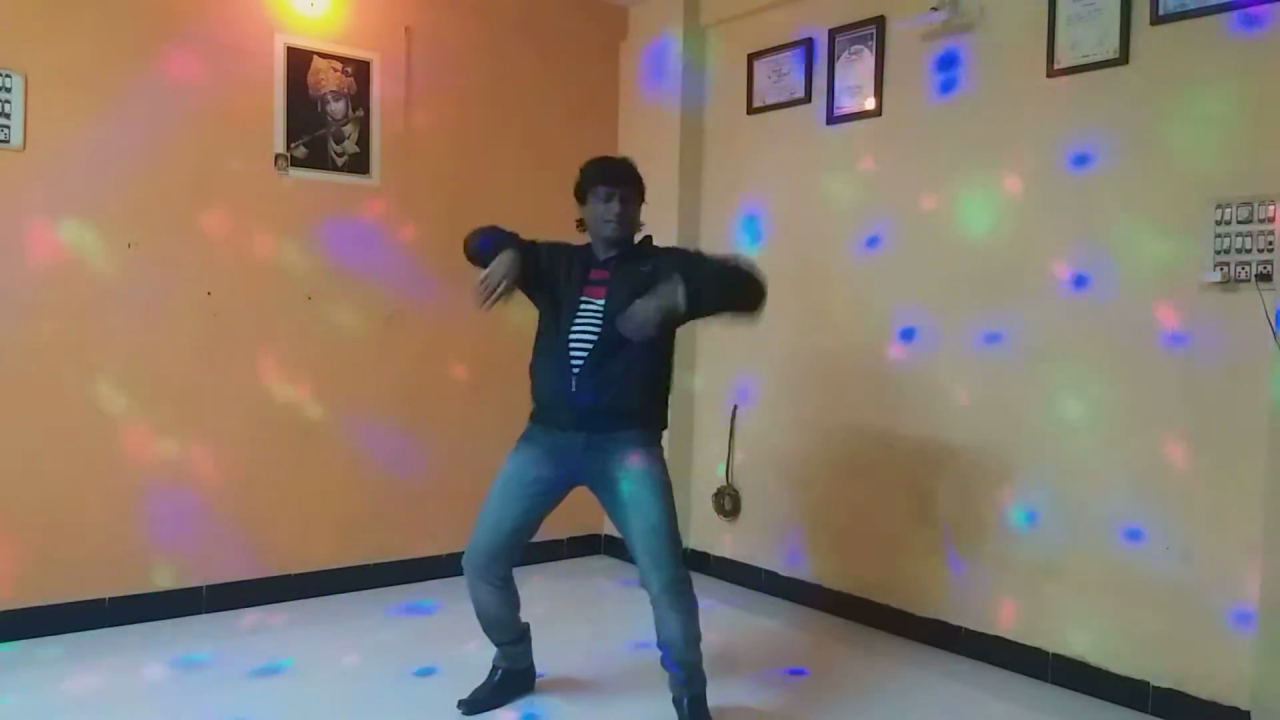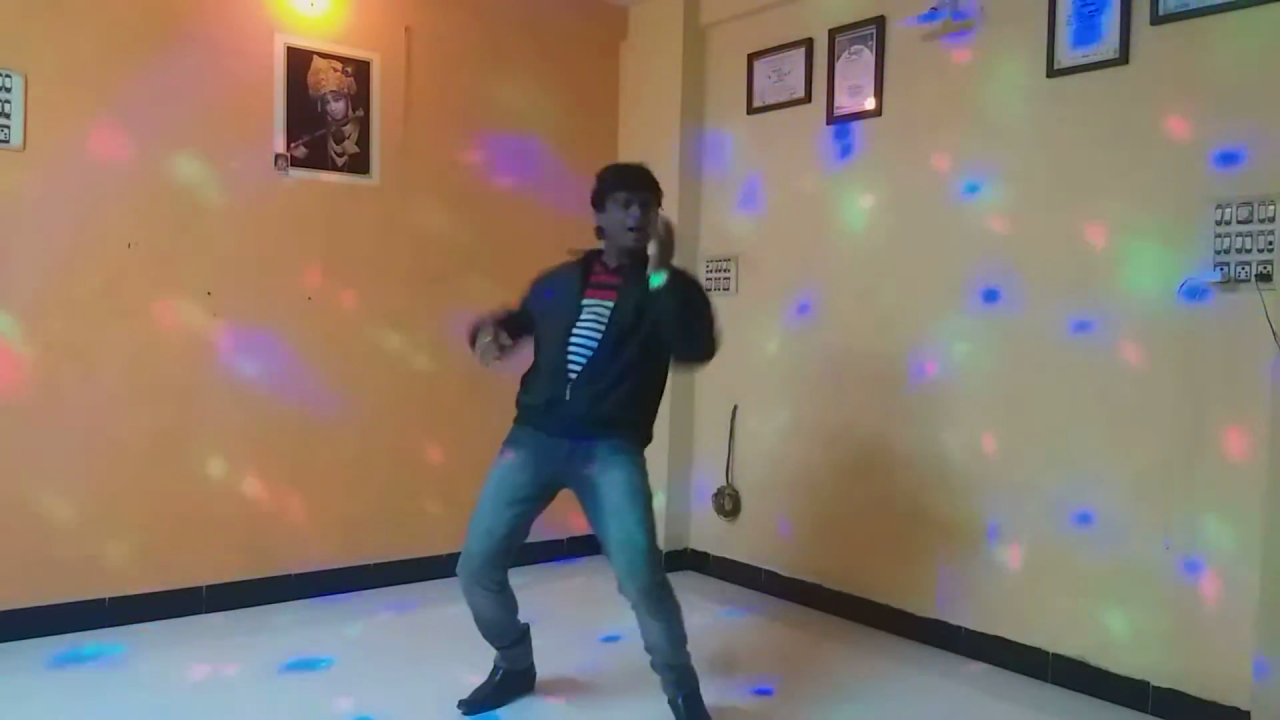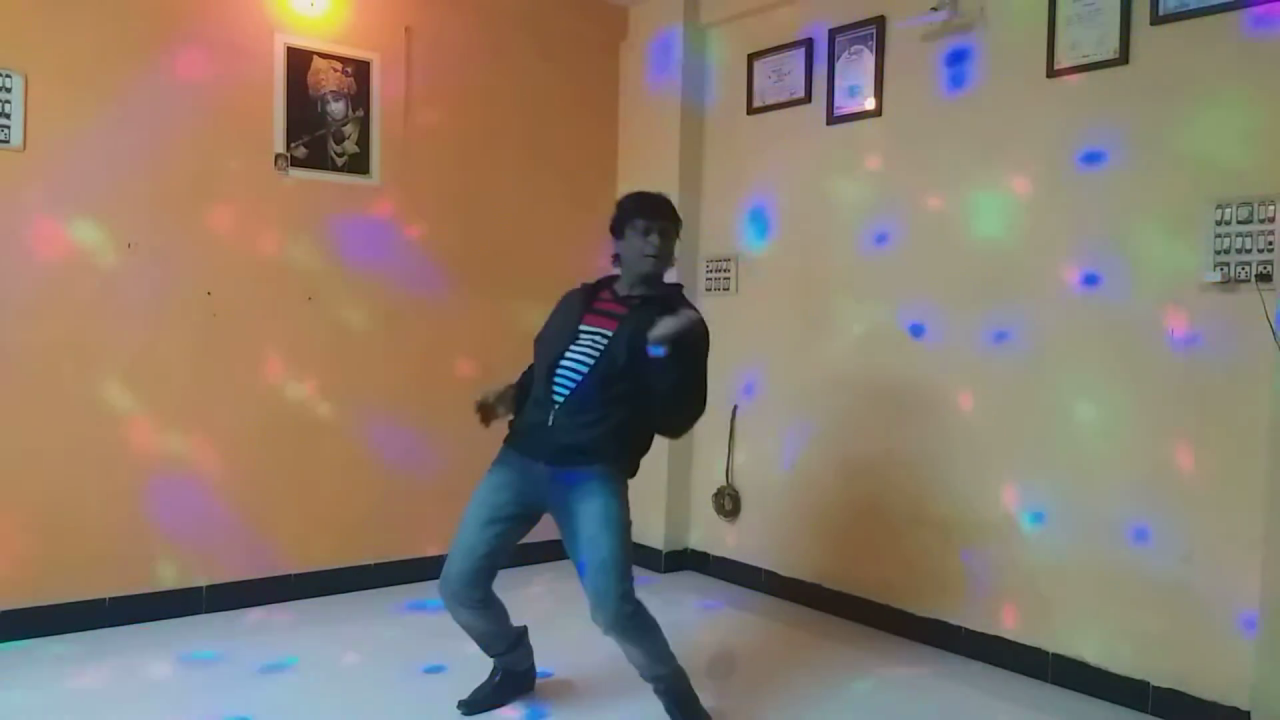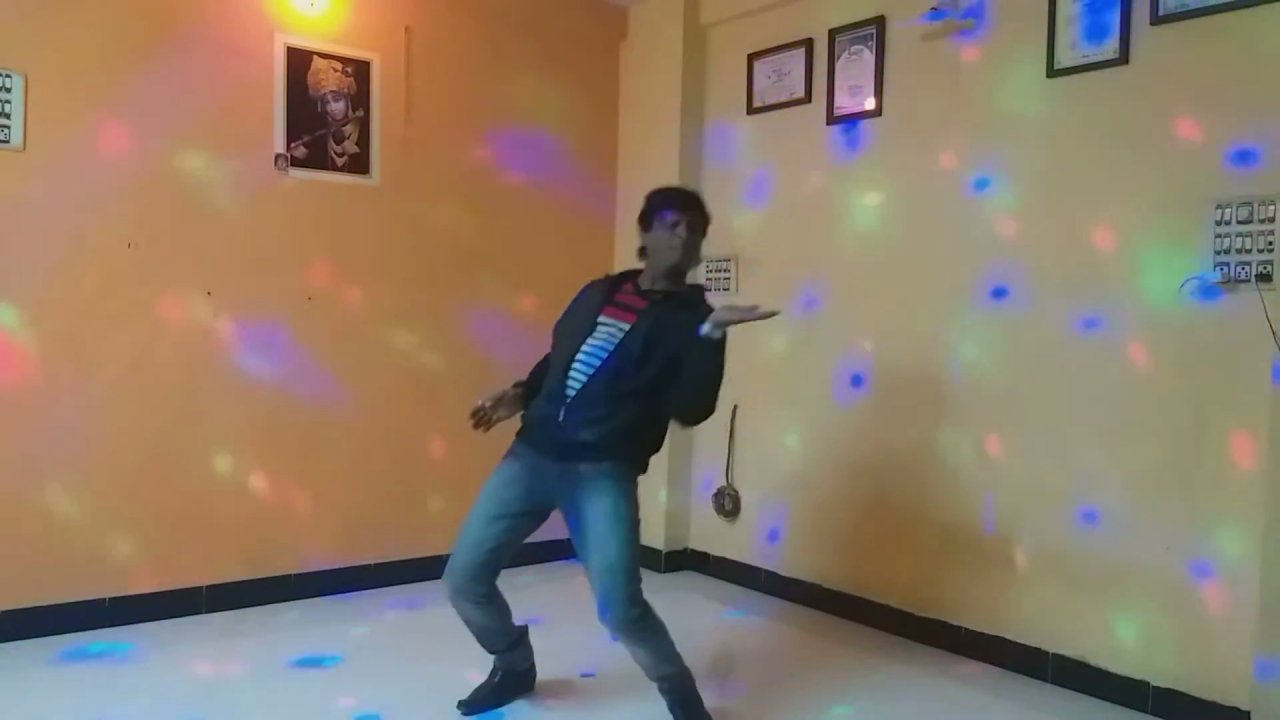
dt=0.2s
person 1, frame 1
left shoulder: (662, 269)
right shoulder: (558, 264)
left elbow: (747, 290)
right elbow: (482, 243)
left wrist: (678, 296)
right wrist: (504, 256)
left hip: (625, 441)
right hip: (548, 435)
left knee: (663, 573)
right knee: (482, 559)
right ankle: (514, 665)
person 1, frame 2
left shoulder: (672, 289)
right shoulder: (565, 277)
left elbow: (696, 350)
right elbow: (522, 321)
left wrist: (660, 273)
right wrist: (493, 328)
left hip: (609, 449)
right hip: (533, 437)
left knee: (641, 577)
right knee: (477, 568)
right ankle: (515, 665)
person 1, frame 3
left shoulder: (678, 322)
right shoulder: (577, 302)
left elbow: (673, 420)
left wrist: (661, 348)
right wrist: (510, 397)
left hip: (593, 475)
right hip: (520, 461)
left knee: (611, 605)
right knee: (458, 586)
right ankle: (515, 666)
person 1, frame 4
left shoulder: (692, 320)
right shoulder: (597, 293)
left elbow: (688, 408)
left wrist: (712, 336)
right wrist: (517, 395)
left hip: (603, 471)
right hip: (530, 454)
left knee: (617, 607)
right knee: (463, 578)
right ankle: (514, 665)
